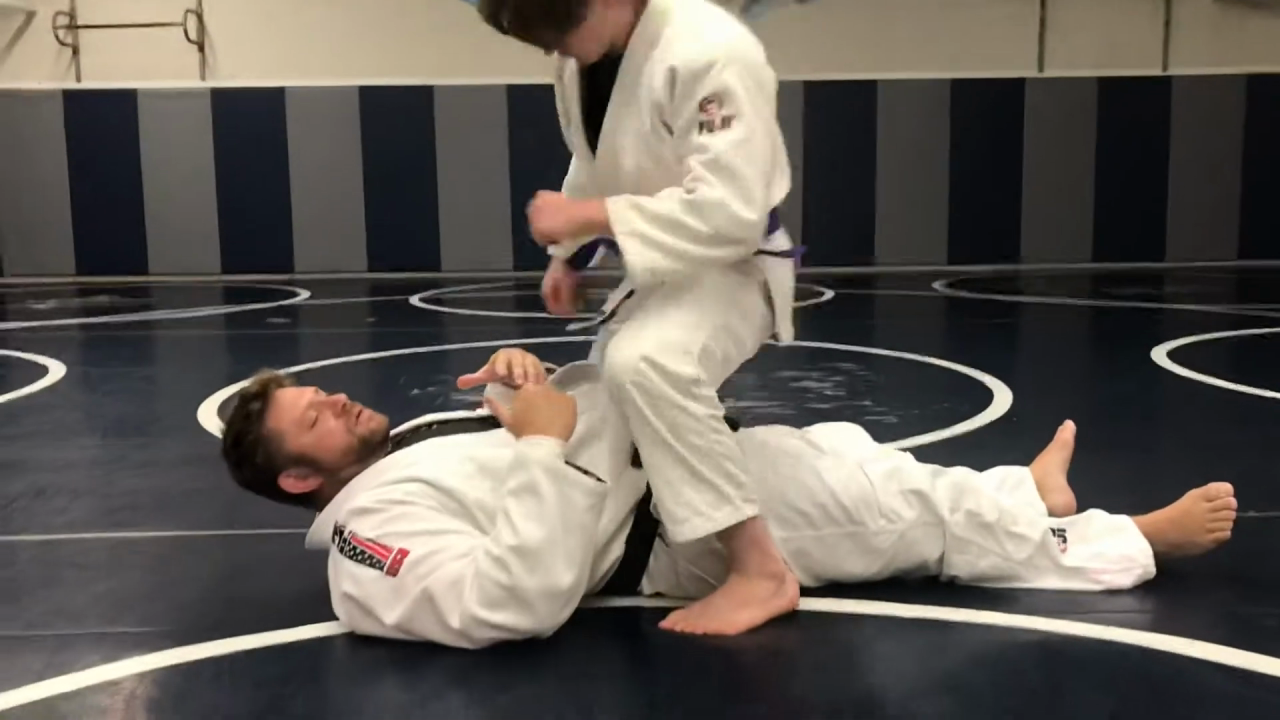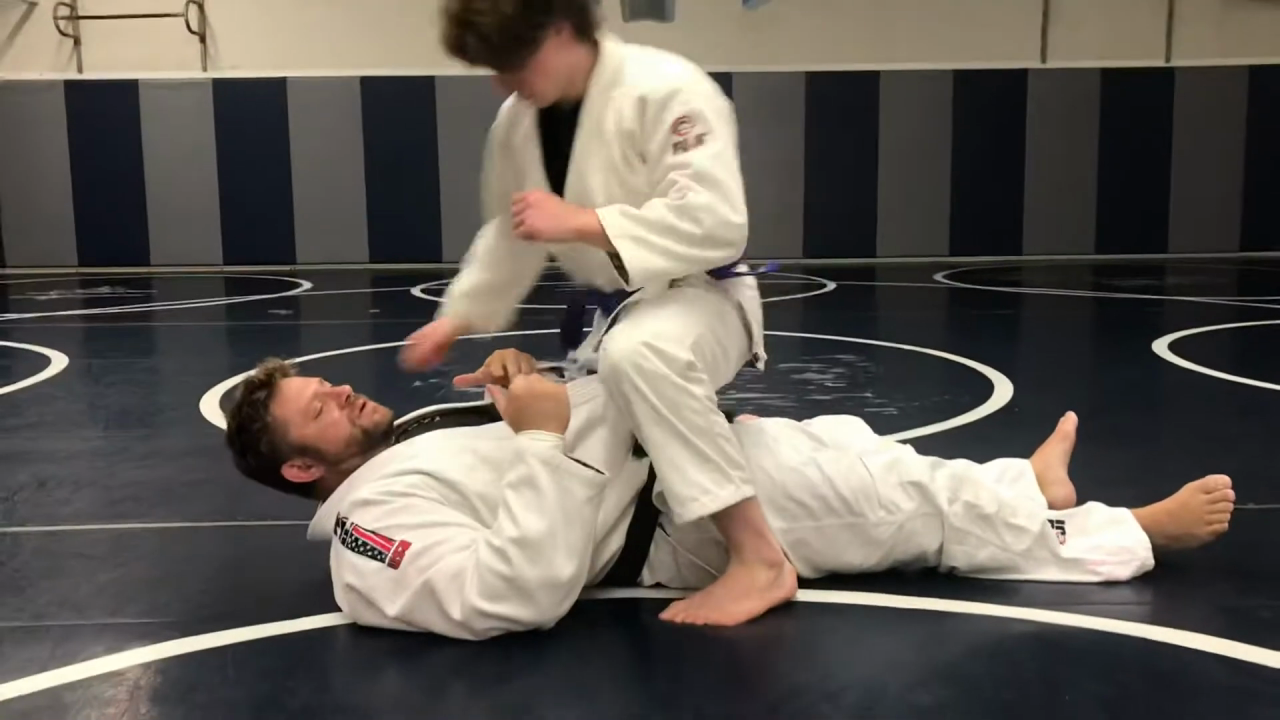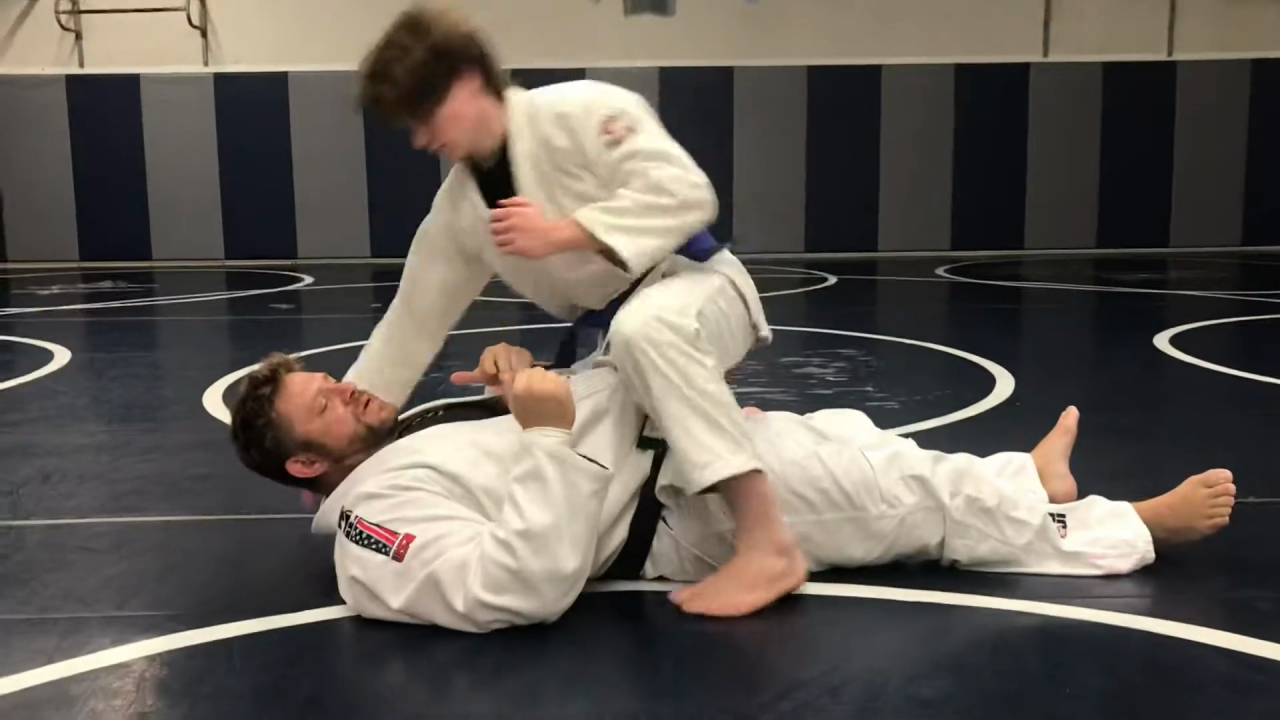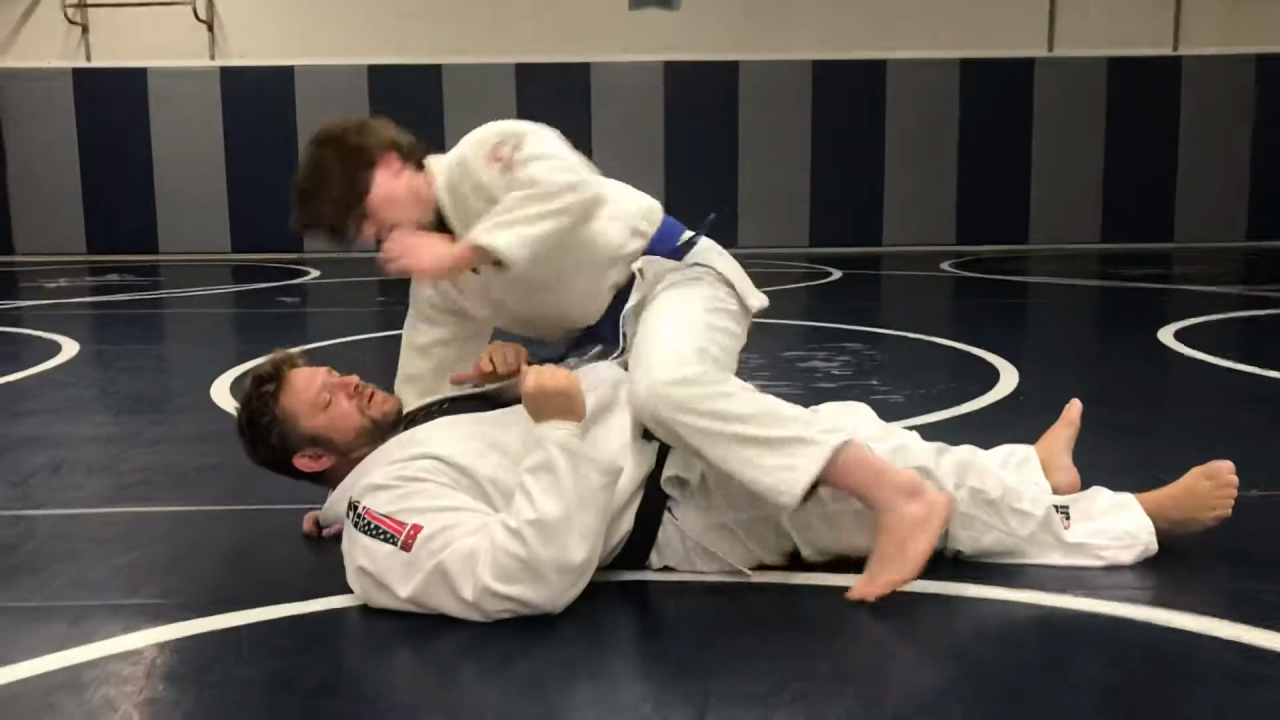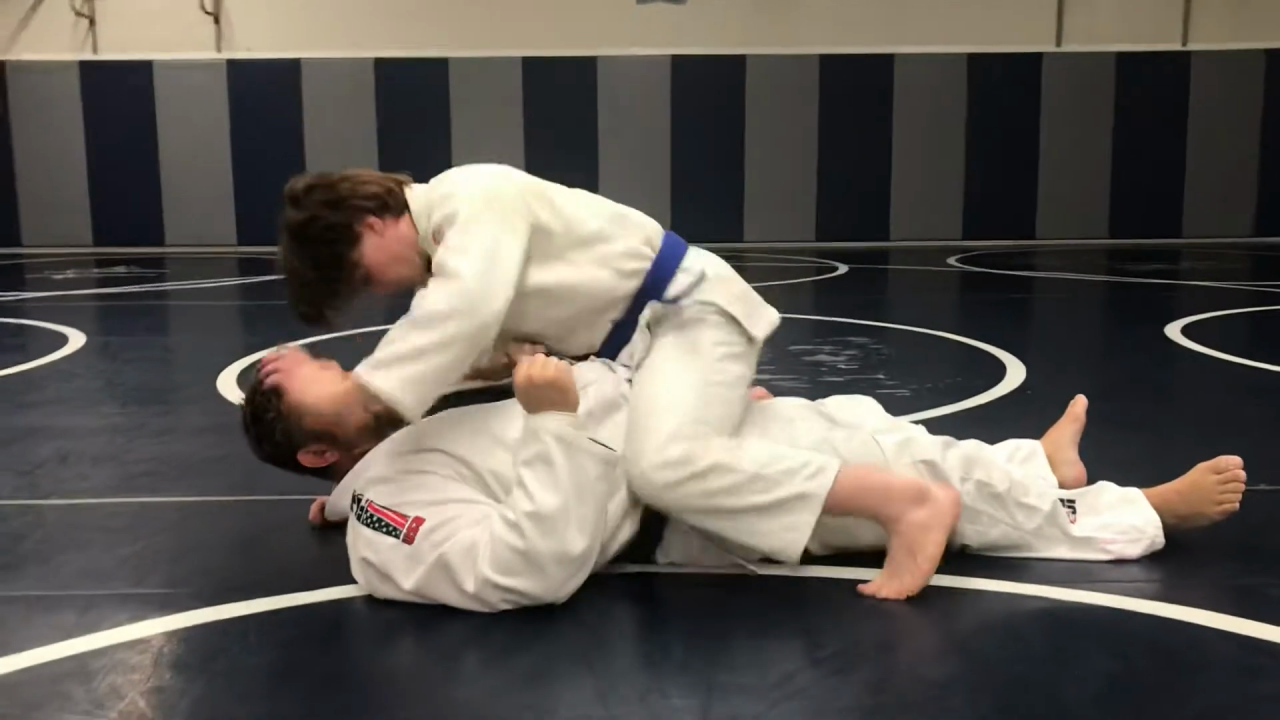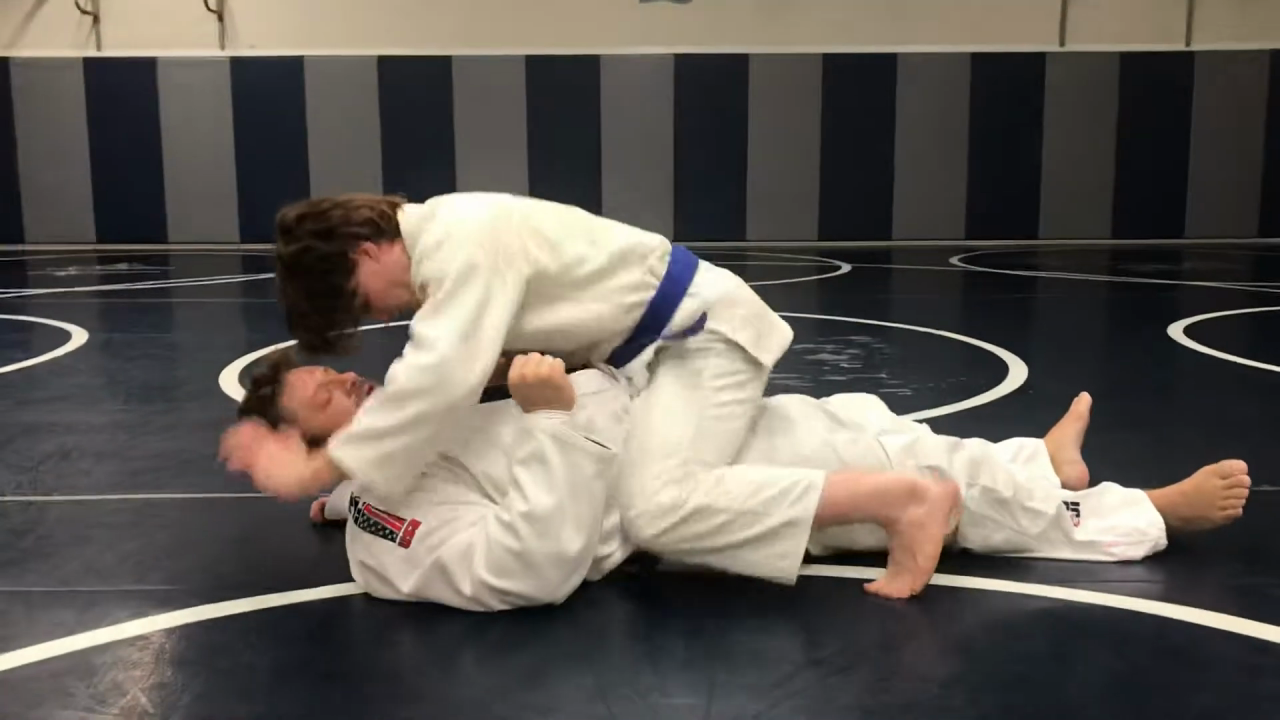
dt=0.2s
person 1, frame 1
left shoulder: (398, 456)
right shoulder: (371, 548)
left elbow: (540, 434)
right elbow: (523, 602)
left wrist: (527, 383)
right wrist: (542, 444)
left hip: (661, 458)
right hip: (685, 536)
left knee: (847, 456)
right knee: (918, 516)
left ankle: (1024, 495)
right ankle: (1138, 540)
person 1, frame 2
left shoulder: (396, 455)
right shoulder: (372, 541)
left elbow: (535, 430)
right elbow: (524, 594)
left wrist: (522, 379)
right wrist: (540, 439)
left hip: (660, 450)
right hip: (685, 521)
left knee: (857, 451)
right knee: (916, 507)
left ankle: (1026, 487)
right ankle: (1137, 531)
person 1, frame 3
left shoulder: (399, 452)
right shoulder: (375, 537)
right elbow: (529, 586)
left wrist: (522, 382)
right wrist: (545, 435)
left hip: (659, 447)
right hip: (684, 519)
left knee: (854, 443)
right knee: (916, 497)
left ankle: (1028, 481)
right ankle: (1137, 526)
person 1, frame 4
left shoulder: (401, 447)
right shoulder: (386, 533)
right elbow: (535, 575)
left wrist: (526, 391)
right wrist: (556, 426)
left hip: (666, 439)
right hip: (688, 511)
left knee: (852, 430)
right knee: (920, 485)
left ankle: (1032, 471)
right ankle: (1141, 517)
person 1, frame 5
left shoulder: (403, 447)
right shoulder: (389, 526)
right elbow: (537, 567)
right wrist: (551, 418)
right hip: (691, 506)
left knee: (859, 421)
right knee: (929, 478)
left ankle: (1038, 465)
right ankle: (1146, 511)
person 1, frame 6
right shoulder: (389, 531)
right elbow: (536, 565)
right wrist: (546, 416)
left knee: (863, 418)
right knee: (937, 477)
left ankle: (1042, 463)
right ankle: (1151, 513)
person 2, frame 1
left shoulder: (711, 55)
right shoulder: (581, 60)
left elbow: (728, 217)
left wrist: (592, 216)
right wrist: (569, 255)
left hip: (730, 259)
right hip: (660, 269)
left knee: (644, 365)
left ankle: (761, 570)
person 2, frame 2
left shoulder: (665, 90)
right shoulder: (516, 122)
left elbow: (713, 221)
right elbow: (504, 235)
left wrist: (582, 222)
right wrist: (458, 319)
left hip: (701, 294)
right hip: (618, 307)
left knee: (636, 355)
left ankle: (759, 560)
right ankle: (711, 433)
person 2, frame 3
left shoulder: (579, 113)
right shoulder: (457, 209)
left elbow: (684, 194)
right elbow: (414, 319)
left wrist: (571, 232)
left hip: (693, 285)
right hip: (614, 329)
left knee: (646, 329)
left ankle: (766, 543)
right ankle: (716, 419)
person 2, frame 4
left shoulder: (488, 149)
right shoulder: (445, 275)
left elbow: (567, 190)
right elbow: (426, 386)
left wrist: (454, 256)
left hip: (674, 281)
right hip: (616, 336)
left knee: (666, 389)
left ankle: (900, 495)
person 2, frame 5
left shoulder: (470, 197)
right shoulder: (446, 267)
left elbow: (464, 316)
right elbow: (436, 388)
left wrist: (346, 394)
left hip: (688, 307)
right hip: (631, 337)
left knee: (665, 467)
left ankle: (909, 501)
right ankle: (727, 408)
person 2, frame 6
left shoulder: (459, 237)
right shoulder: (441, 254)
left elbow: (439, 383)
right elbow: (449, 384)
left wrist: (314, 471)
right wrist: (359, 488)
left hip: (702, 327)
right hip: (658, 338)
left knee: (658, 511)
left ankle: (908, 501)
right ankle: (721, 421)
